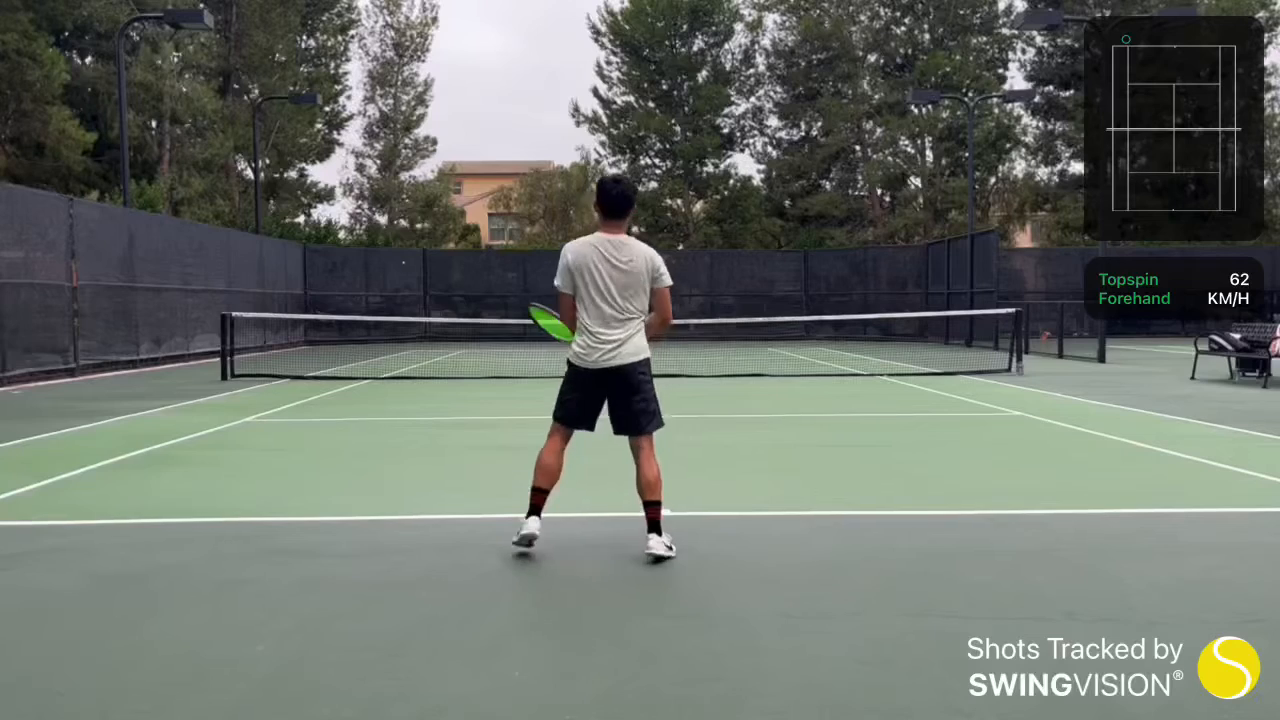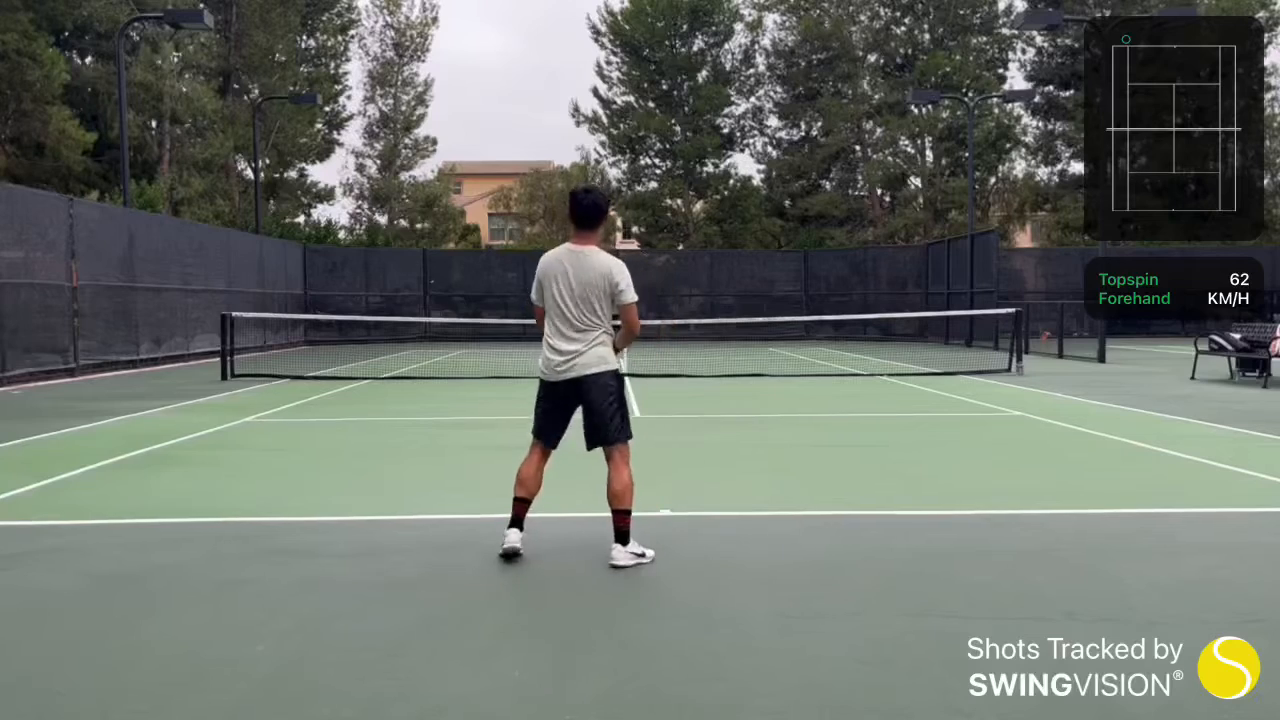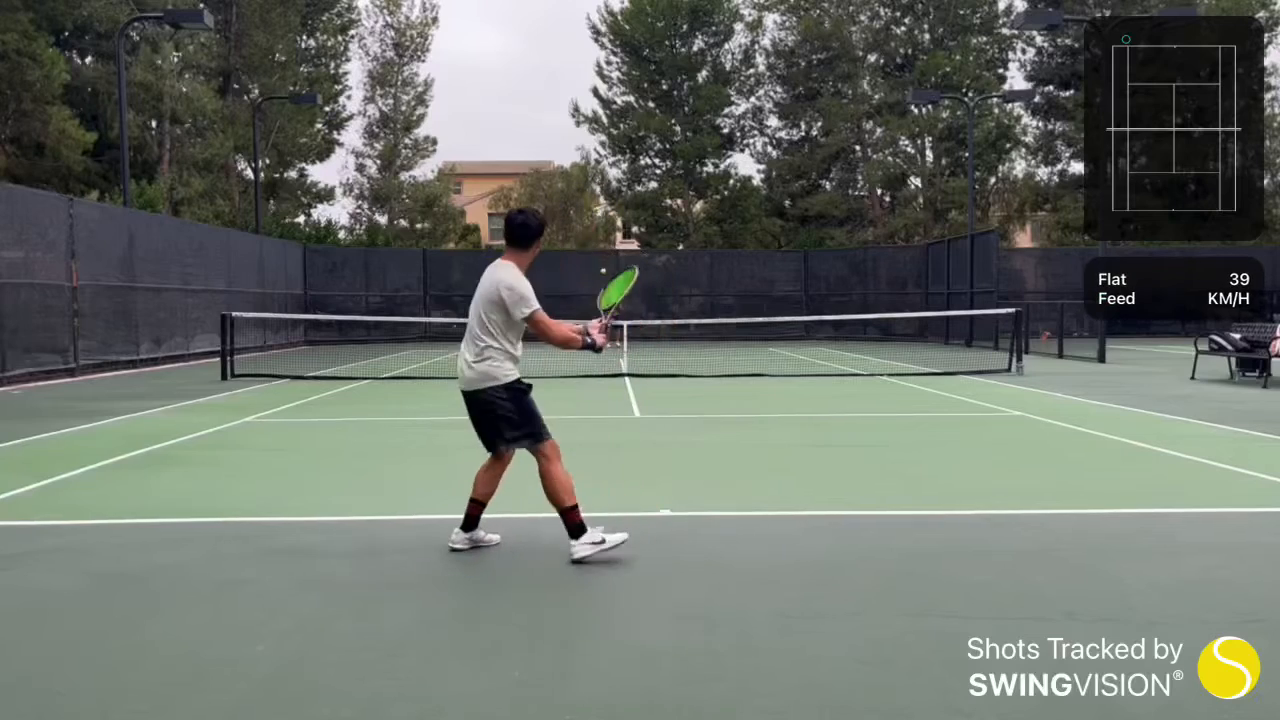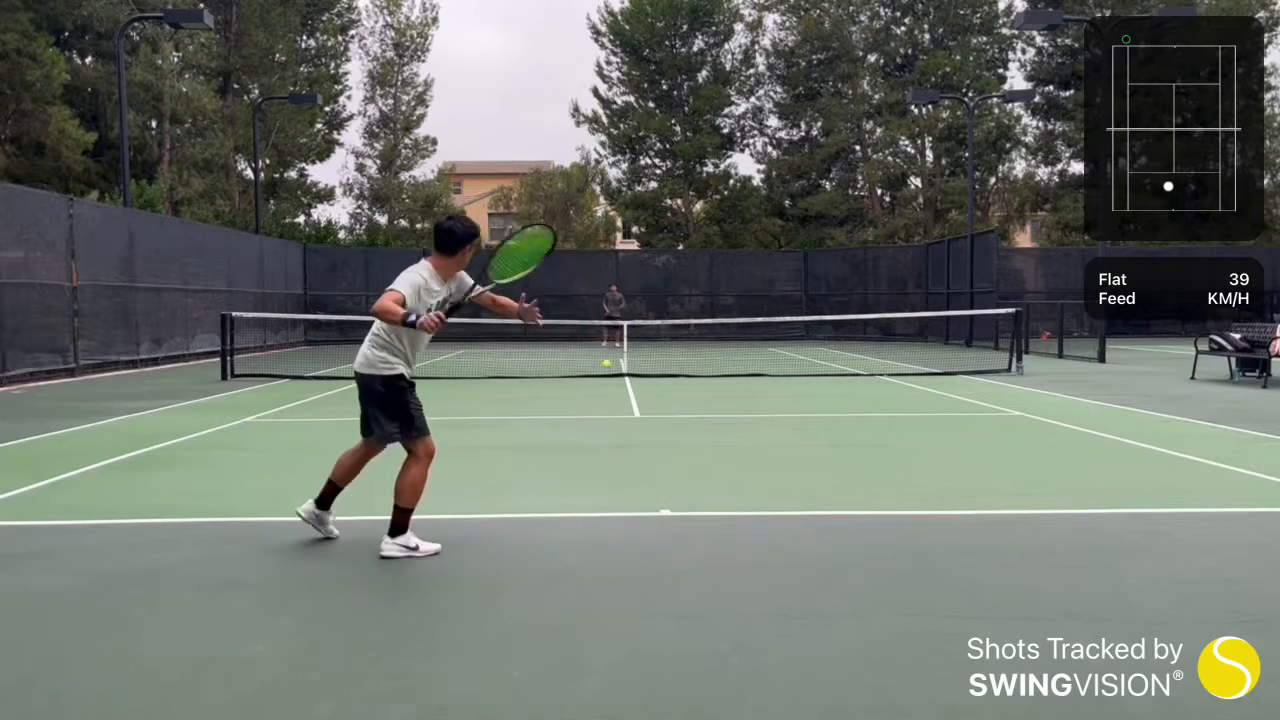
dt=0.5s
person 1, frame 1
left shoulder: (573, 251)
right shoulder: (648, 255)
left elbow: (568, 314)
right elbow: (664, 317)
left hip: (586, 360)
right hip: (632, 360)
left knee: (558, 436)
right knee: (643, 447)
left ankle: (533, 519)
right ankle: (655, 535)
person 1, frame 2
left shoulder: (546, 263)
right shoulder: (613, 267)
right elbow: (632, 329)
right wrist: (614, 346)
left hip: (553, 372)
right hip: (598, 371)
left knee: (539, 451)
right knee: (618, 455)
left ankle: (514, 530)
right ankle: (622, 544)
person 1, frame 3
left shoulder: (494, 273)
right shoulder: (513, 281)
left elbow: (538, 326)
right elbow: (548, 334)
left wrist: (582, 329)
right wrist: (591, 342)
left hip: (475, 381)
right hip: (497, 381)
left knee: (500, 455)
right knee: (547, 453)
left ankle: (467, 530)
right ankle: (581, 536)
person 1, frame 4
left shoulder: (453, 277)
right shoulder: (417, 278)
left elbow: (487, 298)
right elbow: (382, 308)
left wrist: (518, 310)
right wrist: (415, 320)
left hip: (372, 368)
right hip: (384, 371)
left knee: (371, 444)
right knee: (422, 450)
left ankle: (318, 507)
right ankle: (397, 537)
